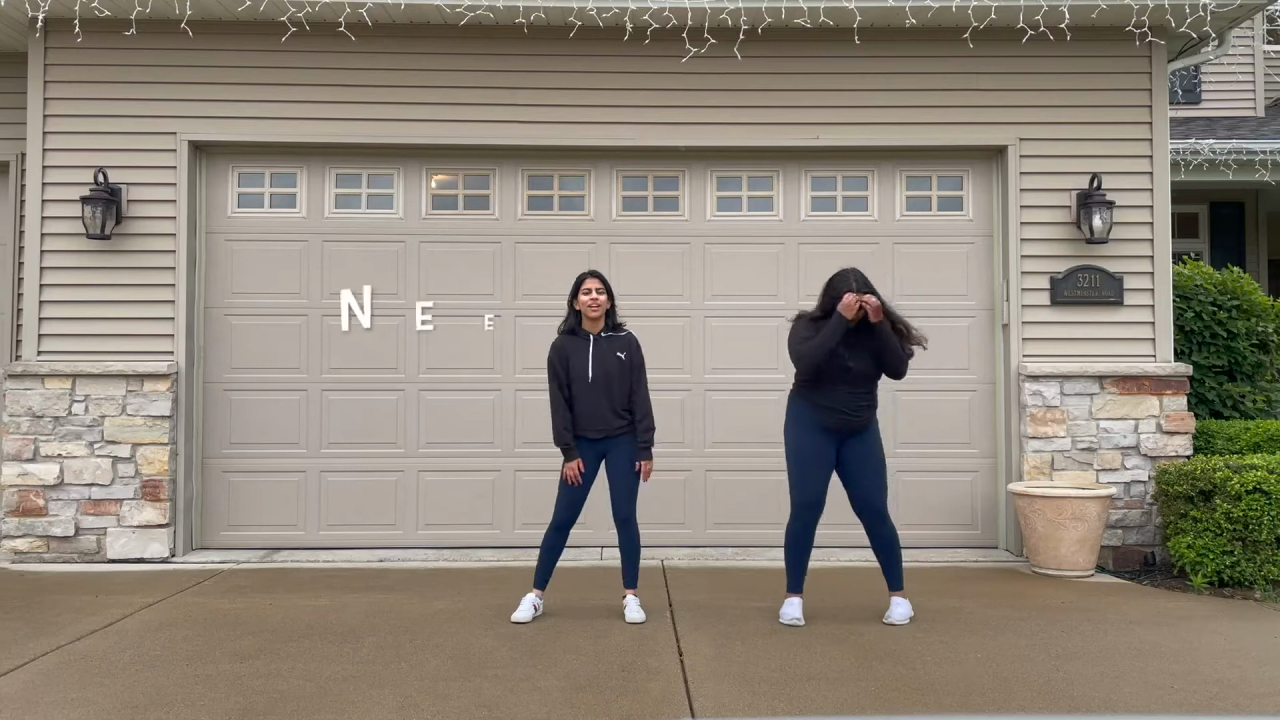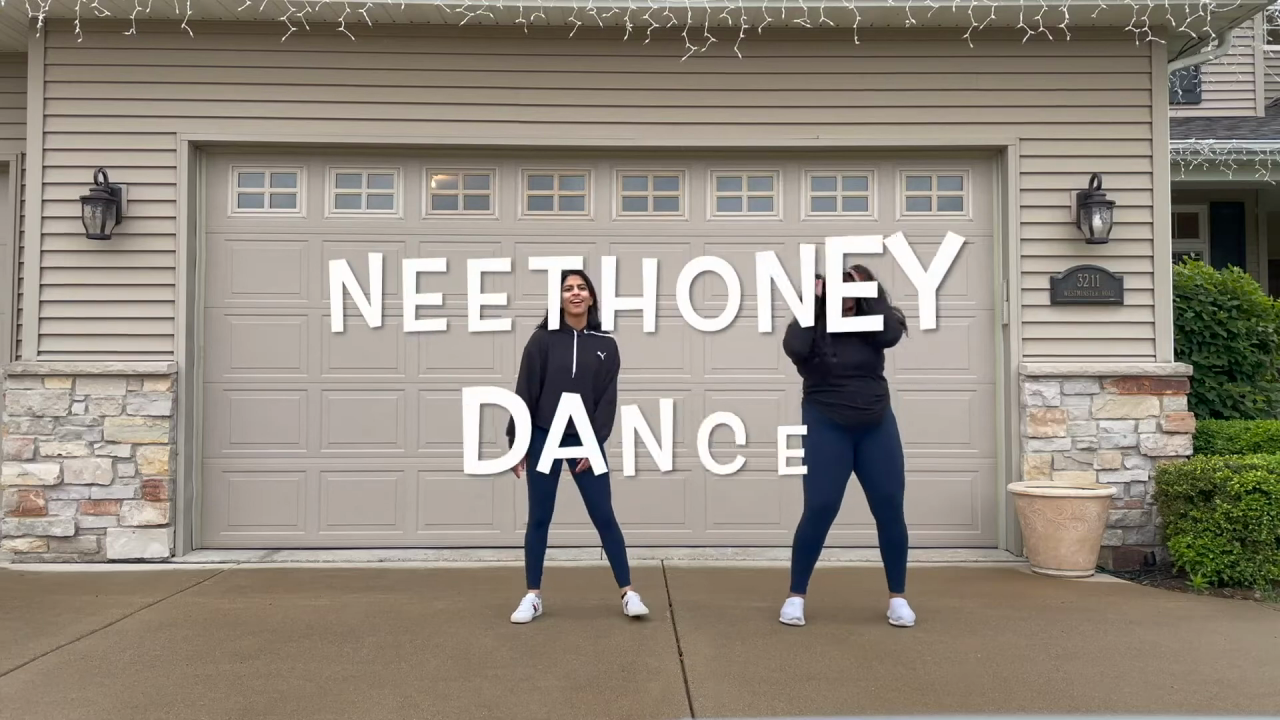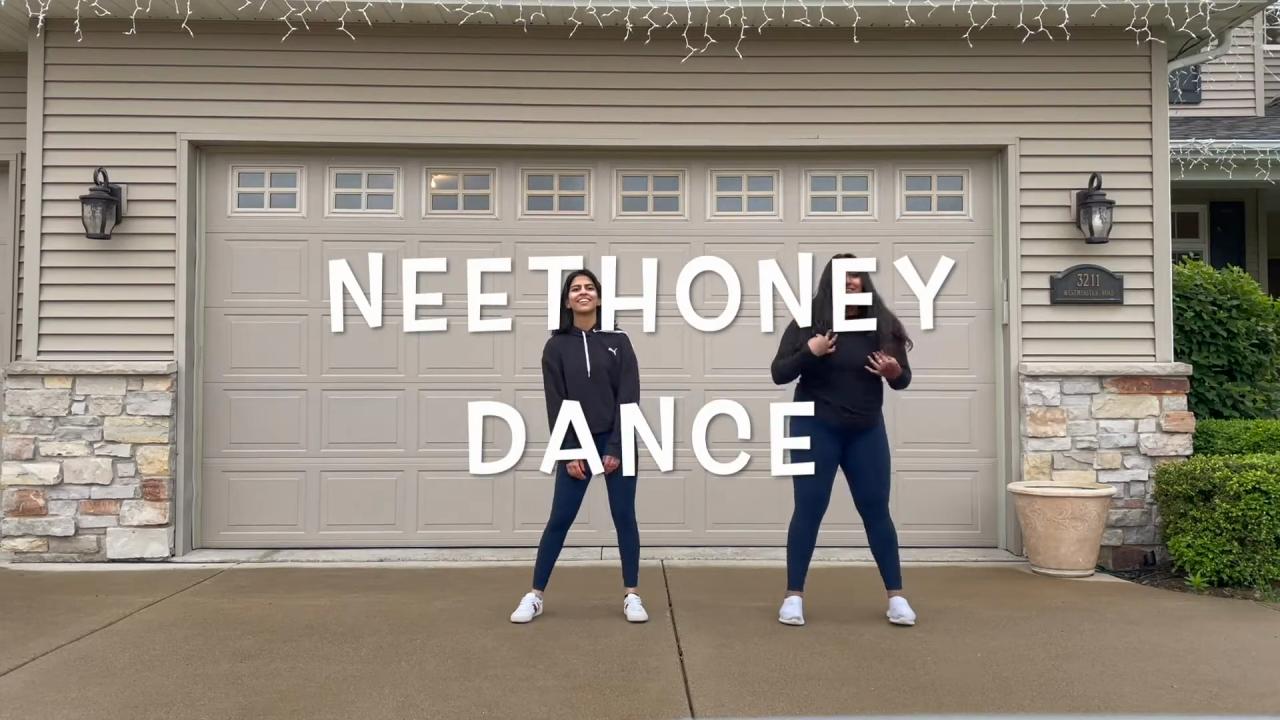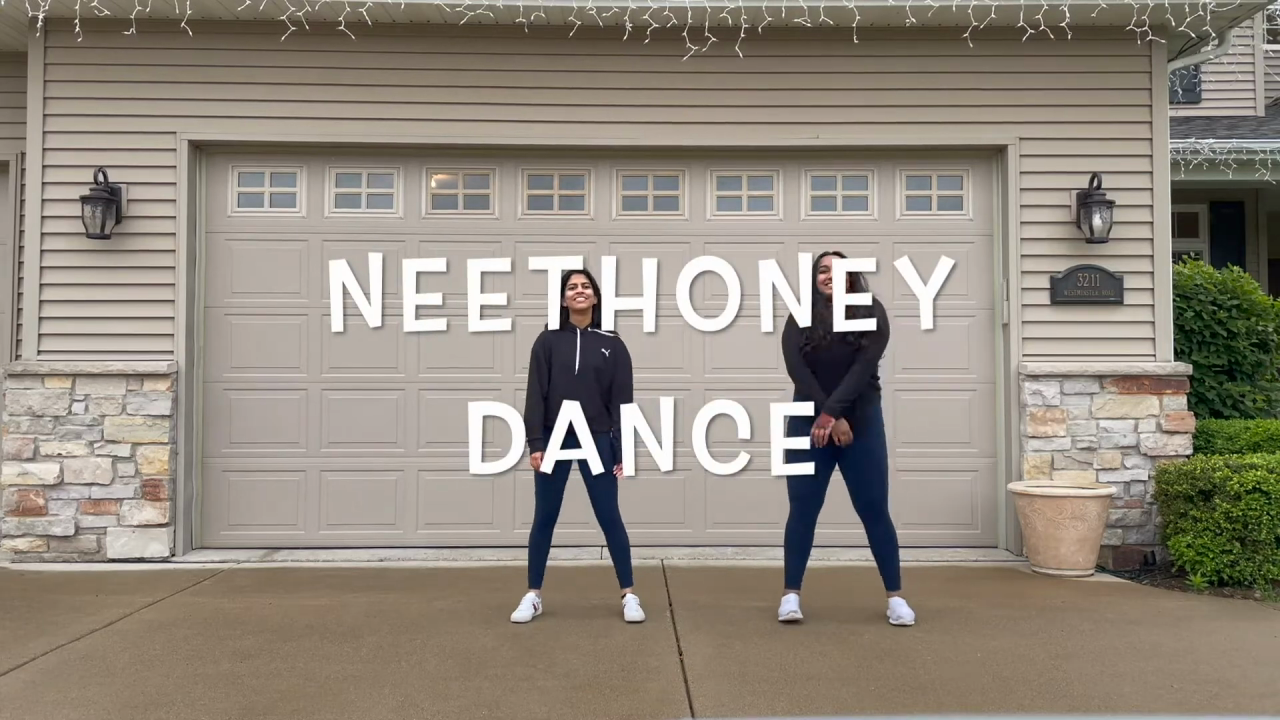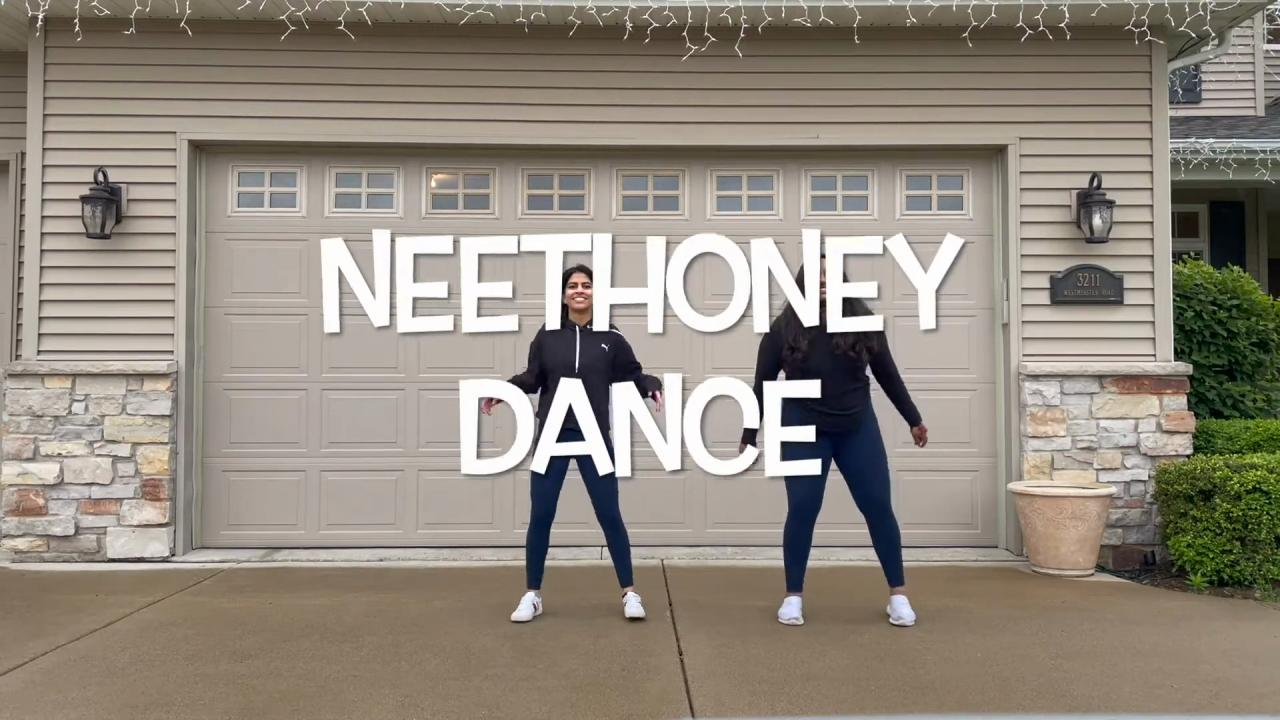
dt=0.7s
person 1, frame 1
left shoulder: (878, 330)
right shoulder: (809, 326)
left elbow: (898, 370)
right elbow: (806, 361)
left wrist: (879, 323)
right wrist: (840, 319)
left hip: (860, 431)
right hip: (810, 427)
left knee: (874, 511)
right knee: (806, 509)
left ankle: (898, 596)
right ankle: (793, 596)
person 1, frame 2
right shoulder: (809, 330)
left elbow: (890, 336)
right elbow: (795, 348)
left wrist: (868, 291)
right wrist: (811, 303)
left hip: (877, 428)
right hip: (826, 429)
left knee: (890, 510)
right knee: (819, 511)
left ankle: (897, 598)
right ankle: (796, 596)
person 1, frame 3
left shoulder: (882, 323)
right shoulder: (809, 322)
left elbow: (905, 378)
right elbow: (779, 373)
left wrist: (895, 371)
right wrist: (809, 352)
left hip: (866, 430)
right hip: (817, 427)
left knee: (876, 510)
right knee: (809, 509)
left ankle: (896, 597)
right ankle: (793, 596)
person 1, frame 4
left shoulder: (871, 316)
right shoulder: (800, 320)
left elbow: (862, 368)
right elbow: (798, 371)
left wrist: (831, 412)
right wrist: (828, 418)
left hip: (862, 426)
right hip: (809, 425)
left knee: (874, 510)
right knee: (803, 508)
left ankle: (895, 596)
right ankle: (791, 594)
person 1, frame 5
right shoulder: (785, 328)
left elbow: (887, 373)
right elbow: (762, 384)
left wrist: (914, 420)
right wrist: (749, 437)
left hip: (858, 429)
right hip: (805, 431)
left knee: (878, 507)
right knee: (802, 509)
left ankle: (897, 595)
right ankle: (793, 596)
person 2, frame 1
left shoulder: (626, 343)
right shoulder: (563, 346)
left elbow: (640, 398)
right elbow: (559, 403)
left wrist: (645, 448)
right wrist: (569, 453)
left hip: (622, 443)
right hip: (581, 445)
left knee: (625, 518)
right knee: (562, 520)
left ankle: (631, 597)
right ankle: (536, 595)
person 2, frame 2
left shoulder: (605, 344)
right shoulder: (543, 340)
left elbow: (607, 400)
right elbow: (525, 392)
left wrist: (593, 446)
right wrist: (516, 442)
left hip: (586, 442)
right hip: (544, 439)
left knee: (604, 517)
right knee: (539, 519)
left ankle: (628, 593)
right ankle: (533, 596)
person 2, frame 3
left shoulder: (618, 341)
right shoulder: (556, 345)
left elbow: (629, 396)
right elbow: (556, 401)
left wrist: (616, 447)
right wrist: (568, 450)
left hip: (616, 443)
right hip: (575, 445)
left knee: (624, 518)
right knee: (560, 520)
left ankle: (631, 596)
right ankle: (535, 595)
person 2, frame 4
left shoulder: (611, 344)
right shoulder: (549, 341)
left elbow: (621, 398)
right elbow: (536, 393)
left wrist: (621, 449)
right wrist: (535, 442)
left hip: (596, 442)
right hip: (554, 440)
left knee: (610, 518)
right knee: (545, 519)
left ankle: (629, 595)
right ankle: (533, 596)
person 2, frame 5
left shoulder: (610, 338)
right shoulder: (548, 337)
left elbow: (631, 374)
right elbow: (533, 377)
left wrist: (653, 387)
left knee: (610, 517)
right knee: (540, 518)
left ankle: (629, 595)
right ankle: (532, 595)
